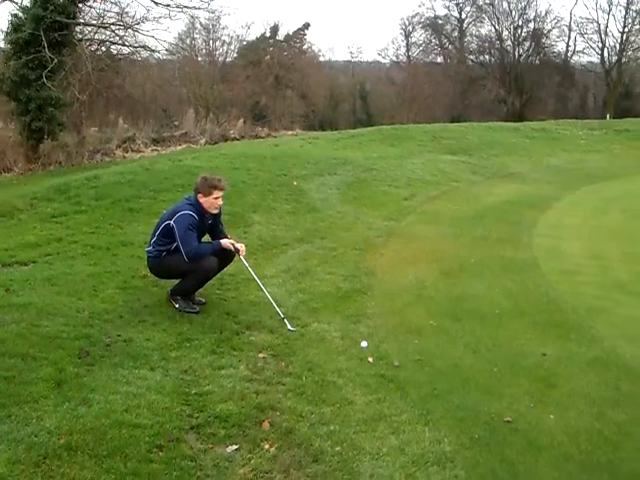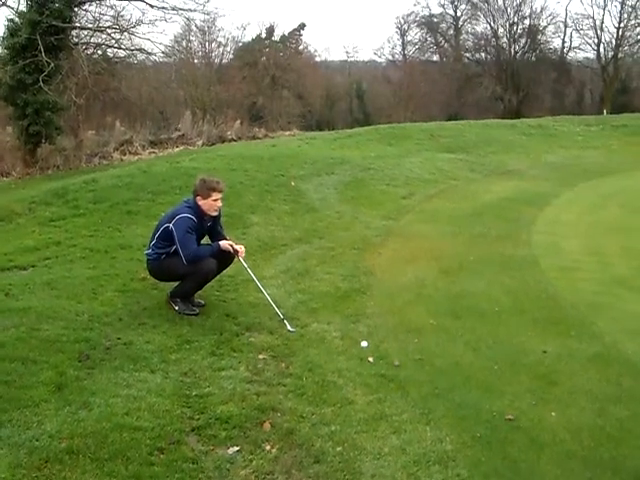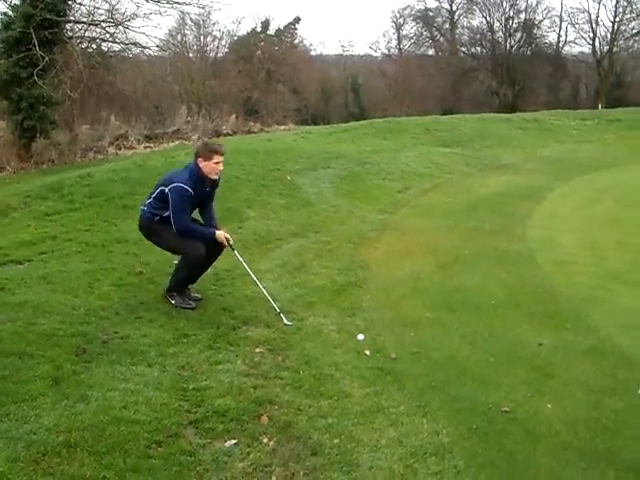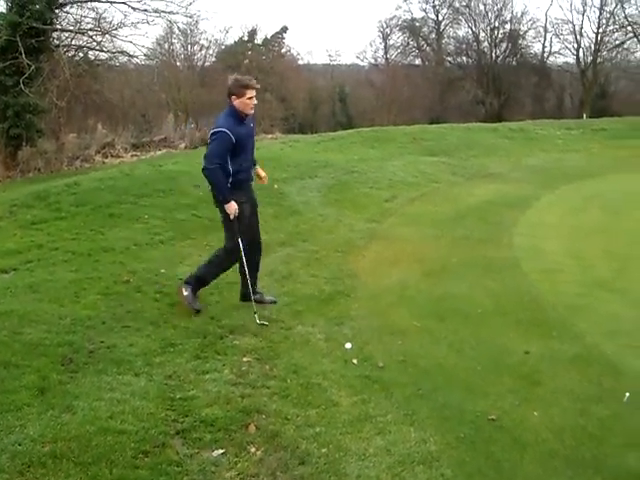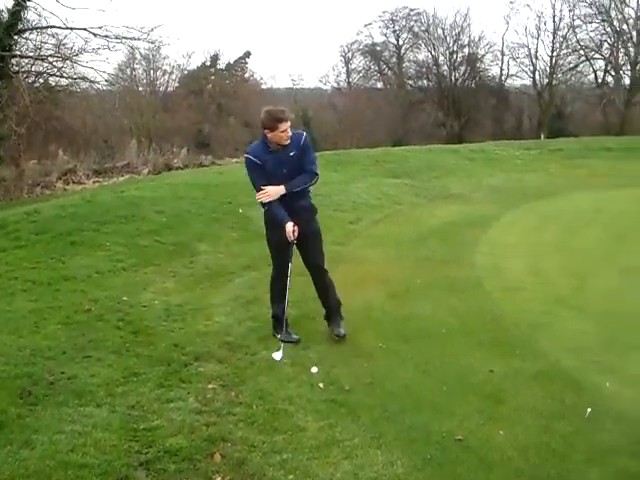
dt=1s
person 1, frame 1
left shoulder: (212, 208)
right shoulder: (185, 216)
left elbow: (218, 234)
right elbow: (190, 253)
left wrist: (233, 245)
right wrist: (219, 244)
left hip: (184, 251)
right hip: (160, 260)
left knee: (227, 253)
right knee: (208, 264)
left ankle: (188, 290)
right ankle: (177, 294)
person 1, frame 2
left shoulder: (211, 210)
right shoulder: (184, 219)
left elbow: (218, 236)
right elbow: (190, 256)
left wrist: (232, 246)
right wrist: (218, 246)
left hip: (183, 254)
right hip: (160, 262)
left knee: (227, 255)
right knee: (207, 266)
left ankle: (187, 293)
right ankle: (177, 297)
person 1, frame 3
left shoulder: (211, 177)
right shoulder: (182, 185)
left elbow: (206, 206)
right elbow: (181, 226)
left wrist: (218, 231)
right wrist: (213, 234)
left hip: (178, 221)
right hip: (154, 222)
left knee: (216, 244)
right knee: (195, 250)
left ankle: (183, 286)
right ankle: (174, 291)
person 1, frame 4
left shoulder: (248, 117)
right shoulder: (225, 129)
right elbow: (210, 167)
left wrist: (255, 166)
right wrist: (226, 200)
left hip: (245, 188)
right hip: (230, 193)
left knee: (253, 242)
right knee: (235, 246)
left ankle: (250, 291)
right ankle: (192, 285)
person 1, frame 5
left shoulder: (300, 140)
right shoulder: (254, 155)
left elbow: (311, 174)
right elbow: (264, 195)
left wrist: (282, 189)
right wrist: (285, 221)
left hip: (305, 212)
right hip: (278, 219)
left knee: (317, 267)
right knee: (281, 271)
left ankle: (334, 316)
right ankle: (279, 324)
